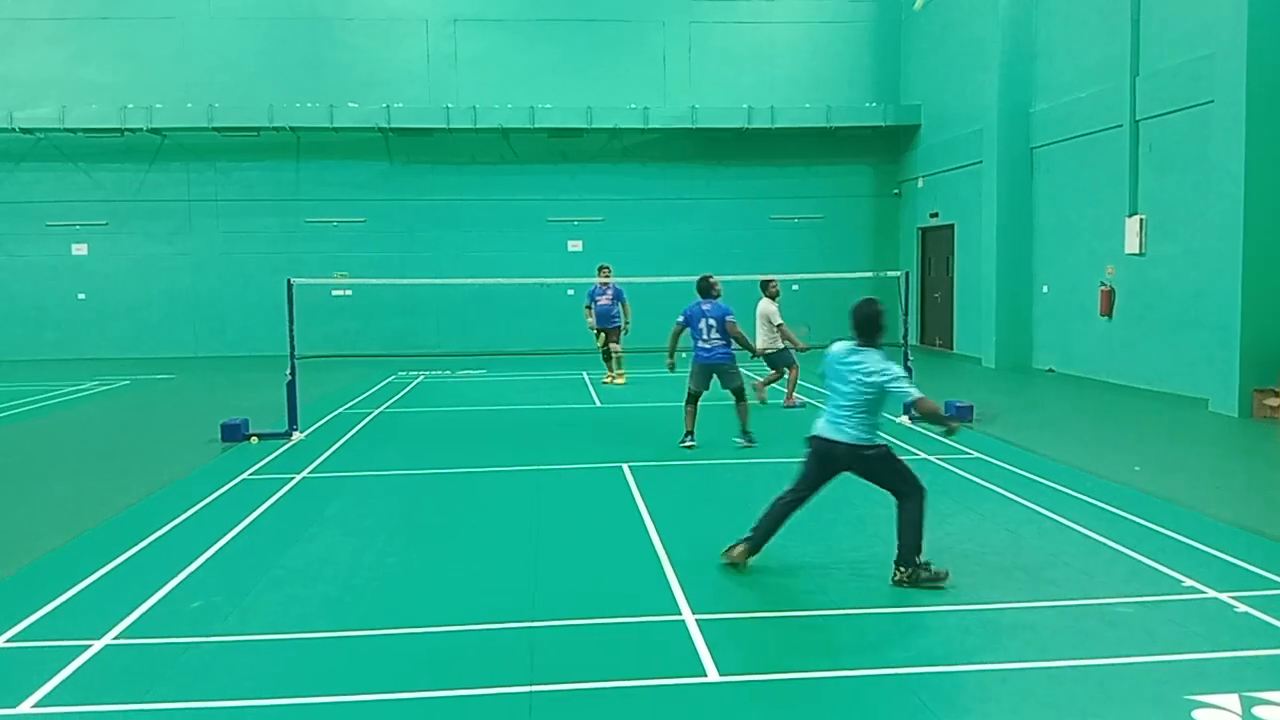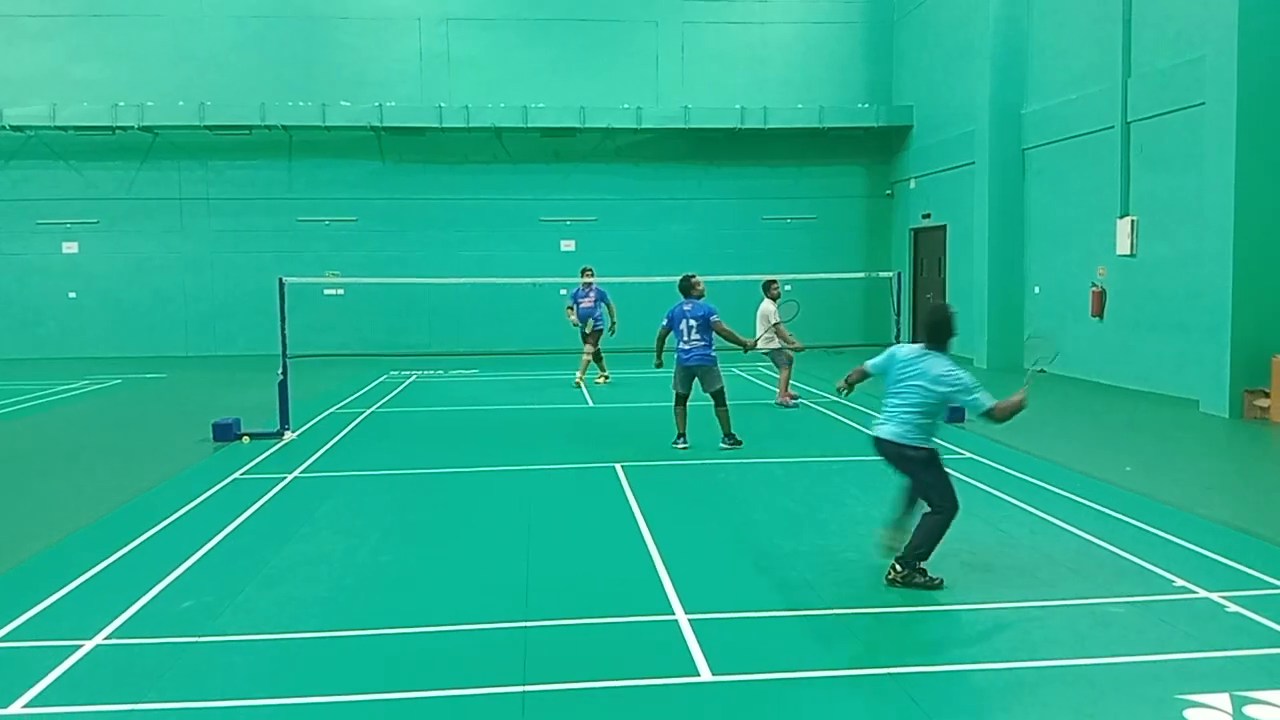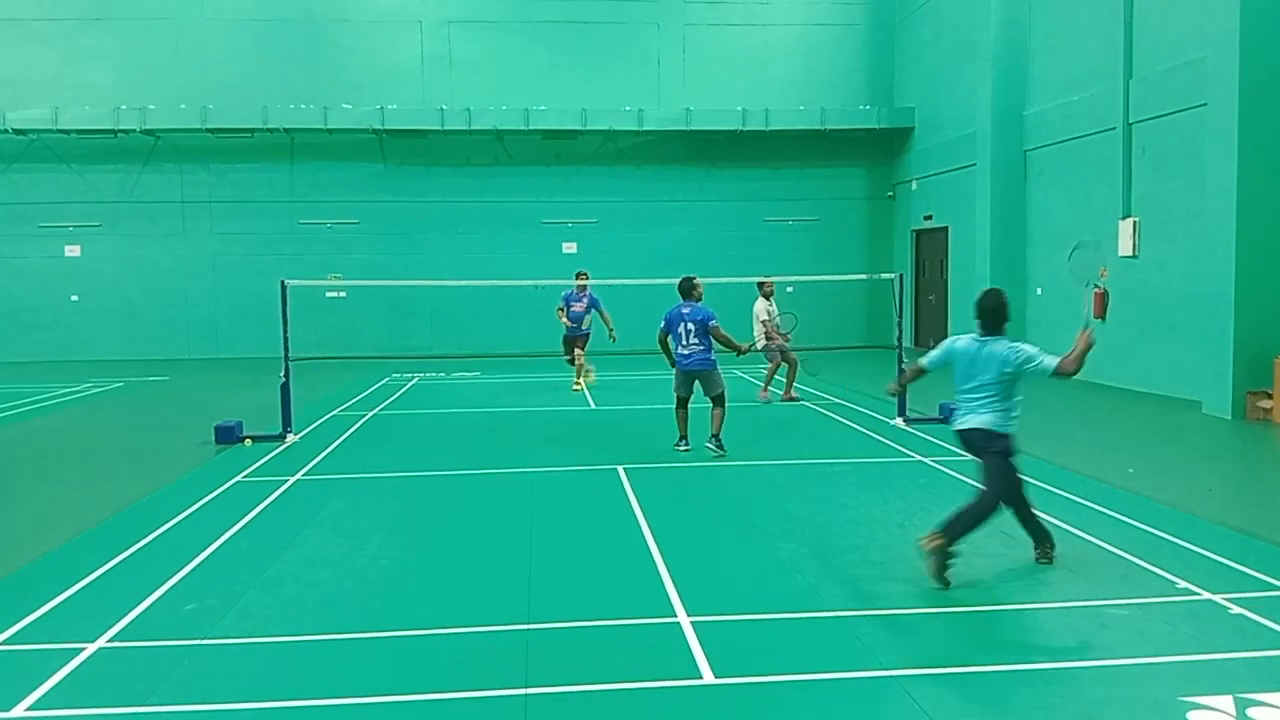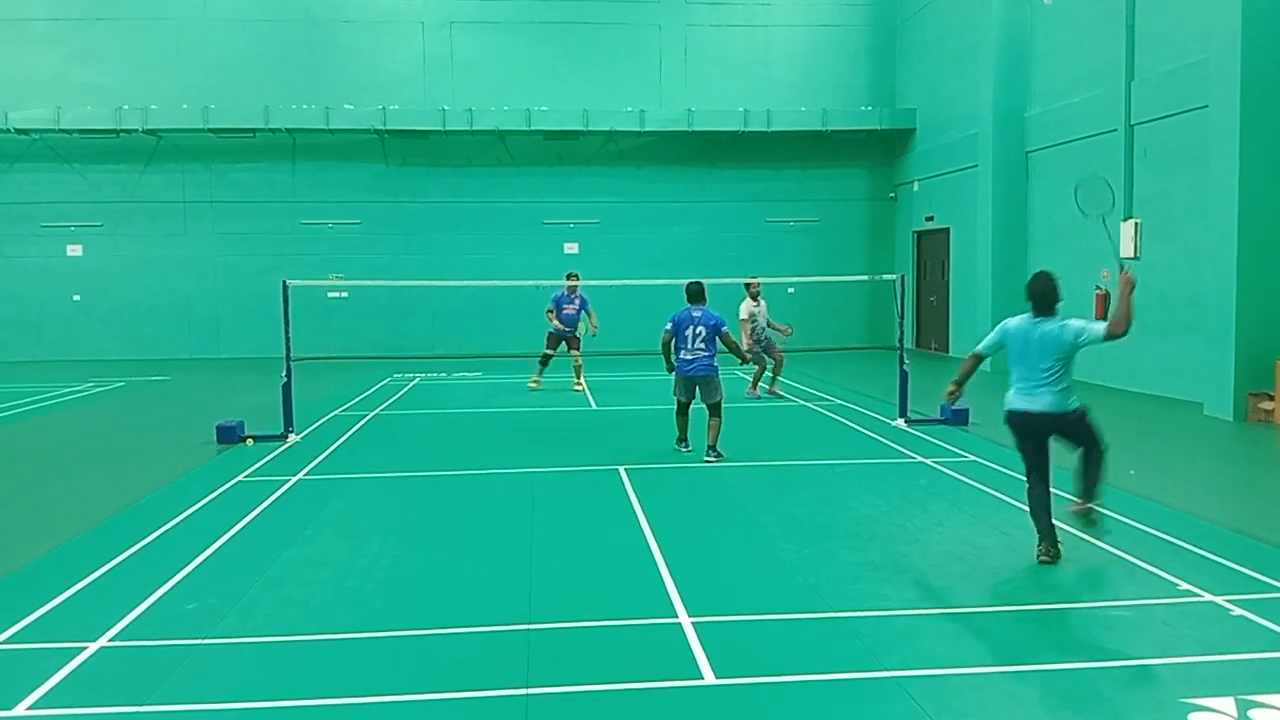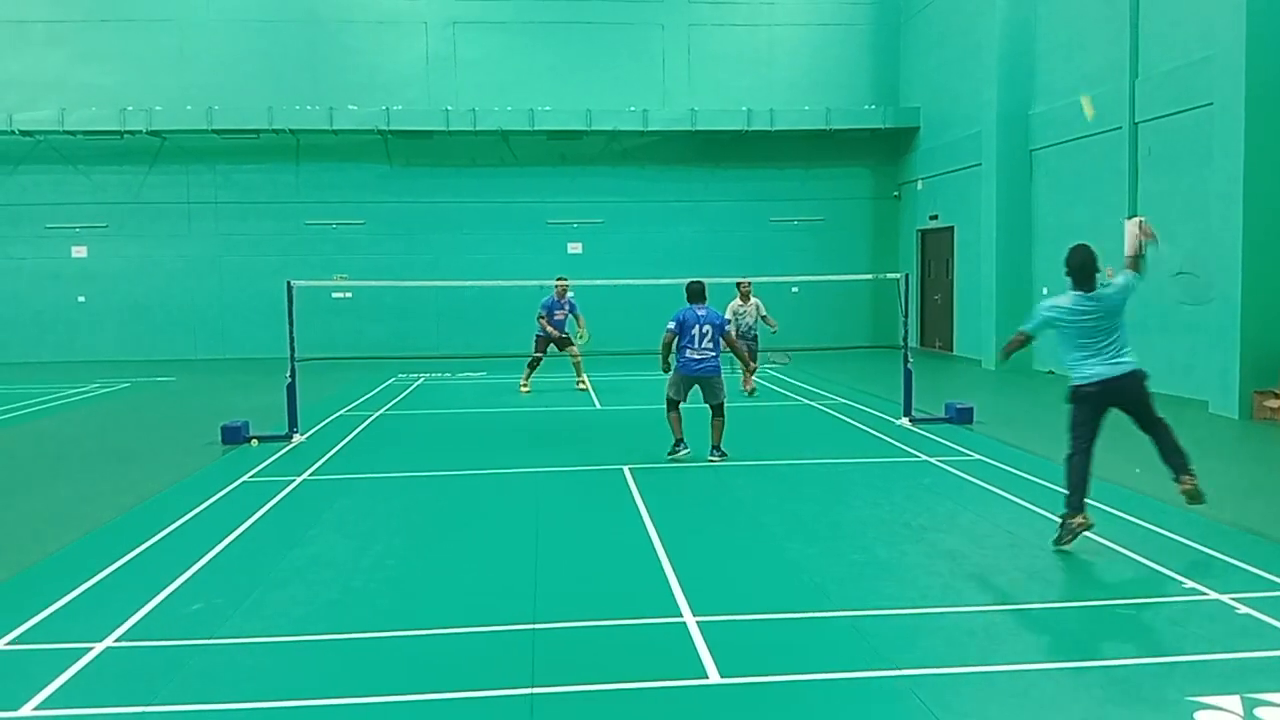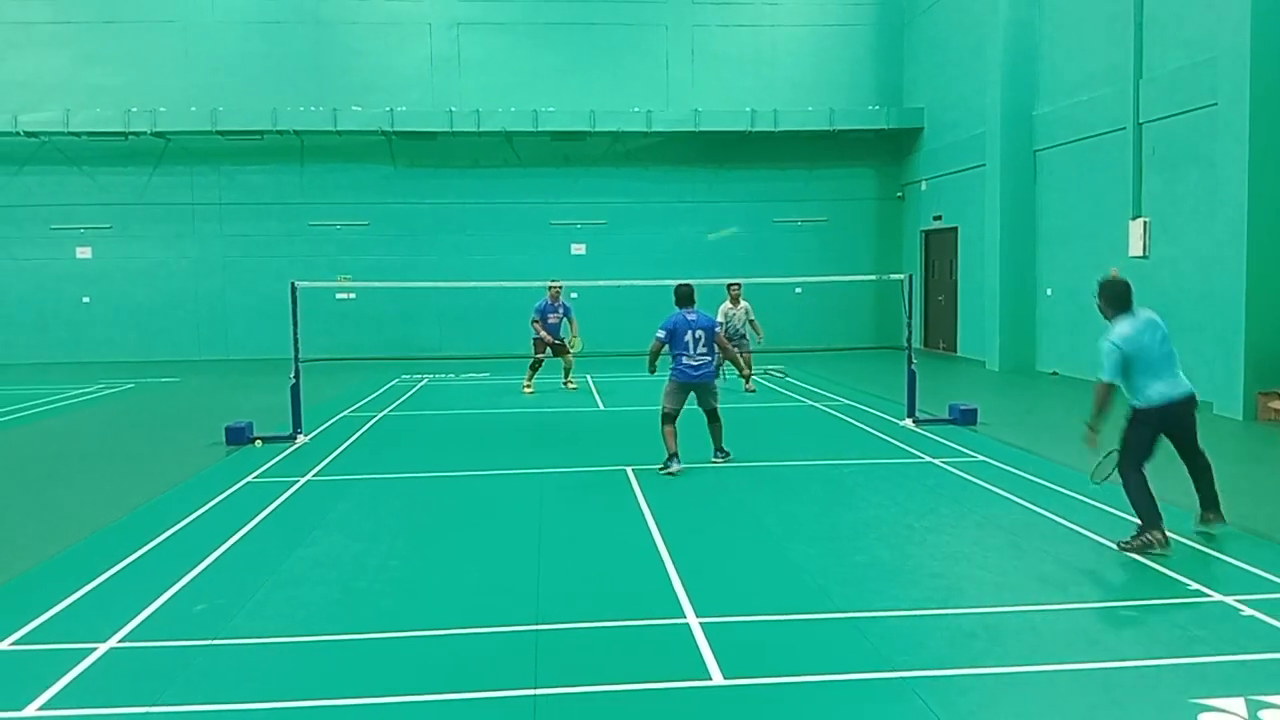
dt=0.2s
person 1, frame 1
left shoulder: (835, 352)
right shoulder: (886, 370)
right elbow: (924, 407)
right wrist: (946, 423)
left hip: (822, 439)
right hip: (861, 448)
left knee: (796, 495)
right knee: (912, 493)
left ankle: (746, 547)
right ankle: (907, 567)
person 1, frame 2
left shoulder: (898, 353)
right shoulder: (953, 377)
left elbow: (864, 370)
right elbow: (997, 413)
left wrist: (846, 384)
right wrist: (1018, 403)
left hip: (883, 437)
right hip: (910, 446)
left knee: (921, 481)
right knee: (945, 507)
left ankle: (896, 530)
right ankle: (904, 569)
person 1, frame 3
left shoulder: (956, 345)
right shoulder: (1017, 353)
left elbow: (919, 369)
right elbow: (1067, 368)
left wrist: (899, 385)
right wrist: (1084, 345)
left hip: (965, 429)
right hip: (993, 433)
left knee: (1010, 486)
right knee: (992, 497)
left ankle: (1041, 541)
right ankle: (939, 541)
person 1, frame 4
left shoulder: (1010, 327)
right shoulder: (1067, 331)
left elbow: (976, 357)
right elbow: (1118, 330)
left wrist: (957, 385)
right wrist: (1126, 293)
left hip: (1019, 412)
right hip: (1058, 412)
left knee: (1037, 476)
right knee: (1092, 447)
left ankle: (1047, 543)
right ankle: (1084, 500)
person 1, frame 5
left shoulder: (1053, 308)
right shoulder: (1113, 294)
left elbow: (1022, 337)
right elbow: (1134, 269)
left wrist: (1004, 353)
right wrist: (1140, 240)
left hip: (1087, 387)
right hip: (1126, 378)
left knee: (1080, 450)
right knee: (1155, 426)
left ankle: (1074, 514)
right ankle: (1185, 477)
person 1, frame 6
left shoulder: (1113, 341)
right shoulder: (1149, 317)
left elbow: (1105, 387)
left wrist: (1092, 424)
left hip: (1152, 408)
right hip: (1183, 398)
left knee: (1129, 466)
right knee: (1191, 451)
left ankle: (1153, 532)
right ankle: (1211, 511)
person 2, frame 1
left shoulder: (690, 310)
right shoulder: (724, 309)
left elbow: (676, 333)
right elbow: (735, 333)
left wrist: (670, 357)
right wrist: (752, 350)
left hip: (701, 360)
right hip: (724, 359)
left knee: (692, 397)
right knee: (739, 394)
left ankle: (688, 436)
right ankle: (745, 433)
person 2, frame 2
left shoulder: (673, 311)
right shoulder: (706, 308)
left elbow: (661, 336)
right elbow: (723, 331)
left wrist: (658, 357)
right wrist: (745, 343)
left hip: (683, 361)
right hip: (705, 360)
left knee: (680, 399)
right knee: (719, 398)
left ankle: (681, 437)
right ankle: (727, 436)
person 2, frame 3
left shoulder: (671, 313)
right shoulder: (705, 313)
left elbow: (661, 338)
right elbow: (720, 337)
left wrist: (670, 358)
right wrist: (740, 348)
left hip: (682, 365)
right hip: (705, 364)
left knee: (681, 402)
right knee: (718, 401)
left ankle: (683, 440)
right ankle: (714, 438)
person 2, frame 4
left shoulder: (678, 316)
right shoulder: (714, 317)
left elbow: (665, 341)
right elbow: (730, 343)
left wrist: (668, 362)
right wrist: (745, 357)
left hip: (683, 370)
right hip: (707, 370)
left knee: (682, 406)
right knee: (715, 410)
left ankle: (683, 441)
right ankle: (711, 449)
person 2, frame 5
left shoulder: (680, 315)
right shoulder: (717, 317)
left elbow: (667, 340)
right elbow: (733, 344)
left wrist: (665, 362)
right wrist: (748, 364)
left hip: (685, 369)
right hip: (711, 370)
left knee: (672, 404)
right knee: (717, 409)
left ankle: (680, 443)
right ankle: (715, 450)
person 2, frame 6
left shoulder: (671, 321)
right shoulder: (708, 320)
left elbow: (656, 348)
right elbow: (725, 347)
left wrist: (651, 364)
right wrist: (742, 368)
left hip: (680, 377)
right hip: (706, 376)
left knee: (668, 418)
right knee: (712, 413)
left ankle: (673, 458)
right ankle: (718, 451)
